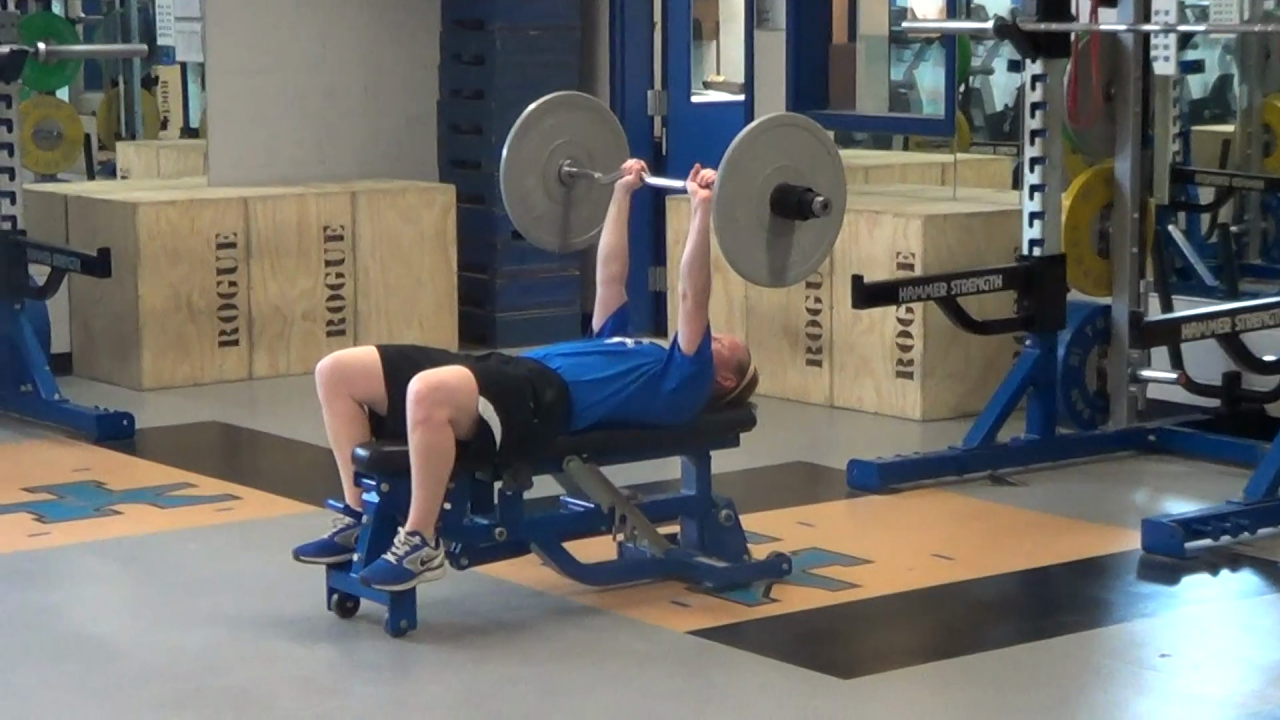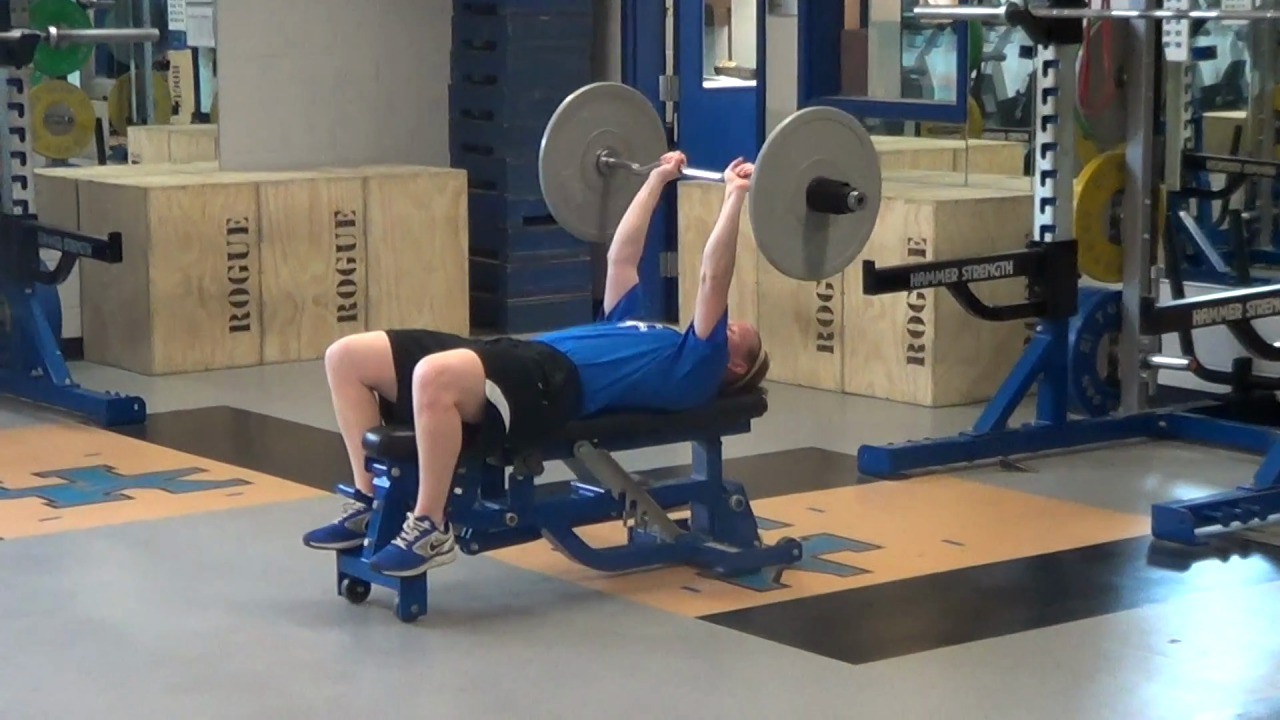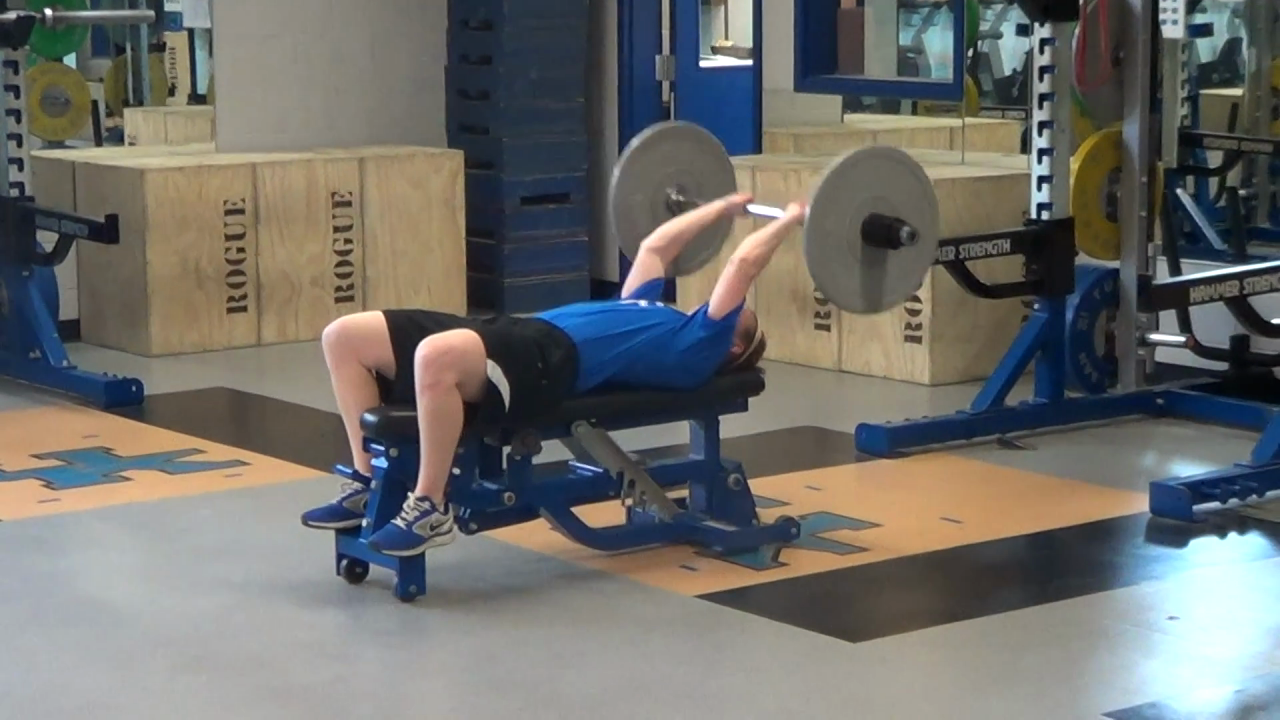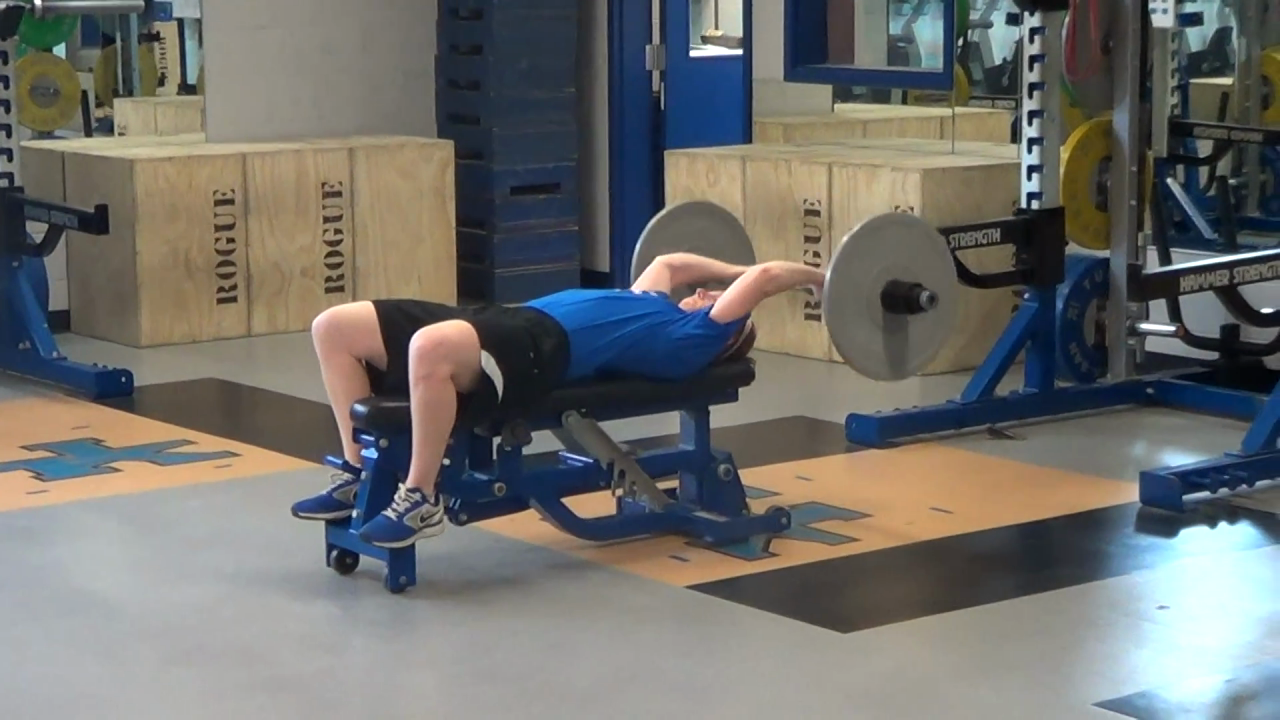
dt=0.4s
person 1, frame 1
left shoulder: (684, 385)
right shoulder: (631, 350)
left elbow: (692, 298)
right elbow: (611, 277)
left wrist: (702, 208)
right wrist: (622, 192)
left hip: (542, 400)
right hip: (508, 371)
left knee: (429, 394)
right knee: (336, 371)
left ankle: (421, 544)
right ankle: (359, 518)
person 1, frame 2
left shoulder: (695, 370)
right shoulder: (641, 331)
left elbow: (714, 281)
right elbow: (621, 257)
left wrist: (733, 196)
right wrist: (657, 179)
left hip: (552, 383)
right hip: (519, 354)
left knee: (434, 377)
right knee: (346, 356)
left ankle: (430, 529)
right ankle: (369, 502)
person 1, frame 3
left shoulder: (698, 348)
right shoulder: (651, 314)
left elbow: (743, 265)
right elbow: (653, 248)
left wrist: (790, 220)
right wrist: (724, 205)
left hip: (551, 358)
right hip: (518, 332)
left knee: (436, 357)
right knee: (343, 336)
left ankle: (430, 509)
right ankle: (368, 484)
person 1, frame 4
left shoulder: (692, 341)
right shoulder: (655, 309)
left elbow: (762, 279)
right elbow: (666, 263)
right wrist: (735, 270)
left hip: (543, 346)
right hip: (510, 321)
left knee: (430, 349)
right knee: (333, 326)
left ankle: (420, 499)
right ankle: (359, 472)
